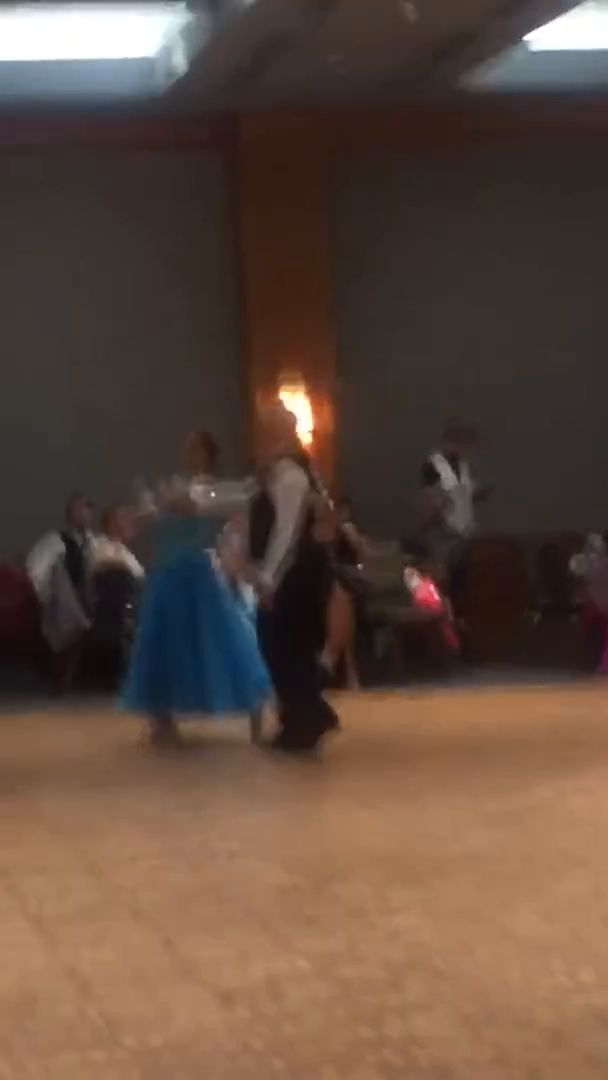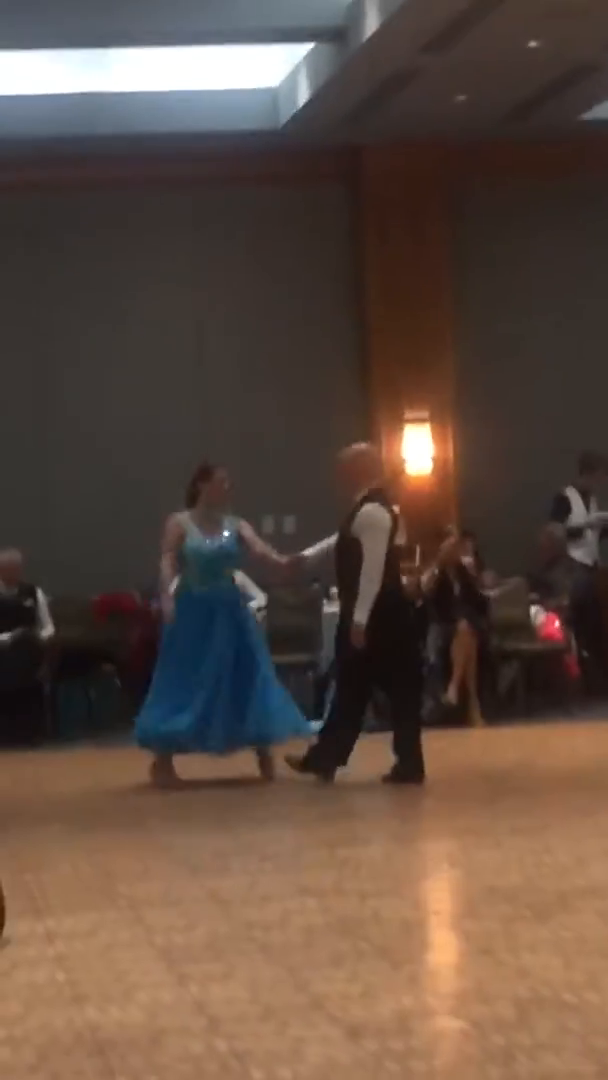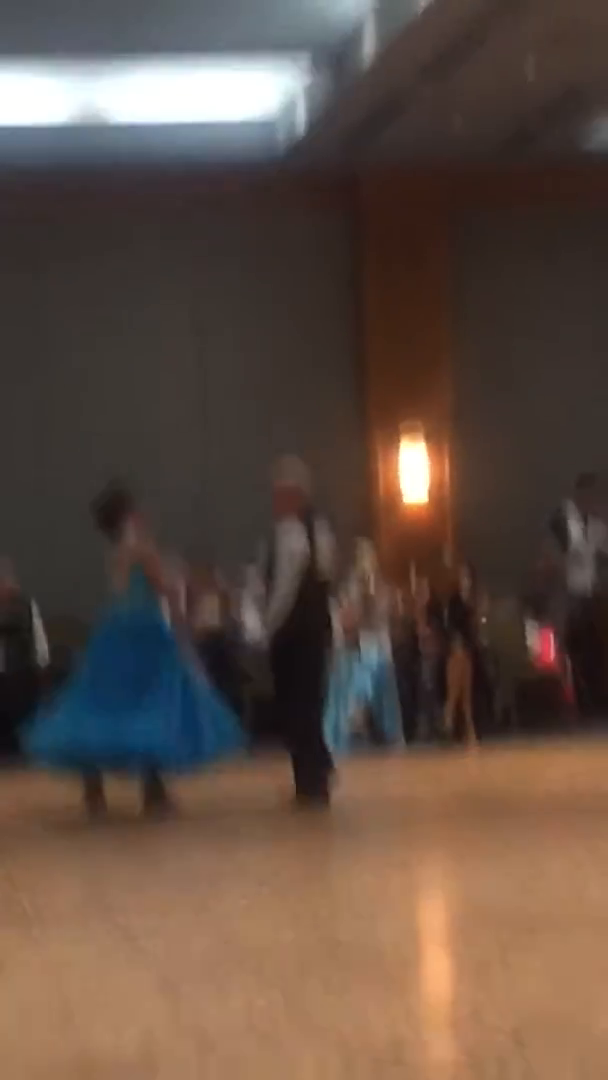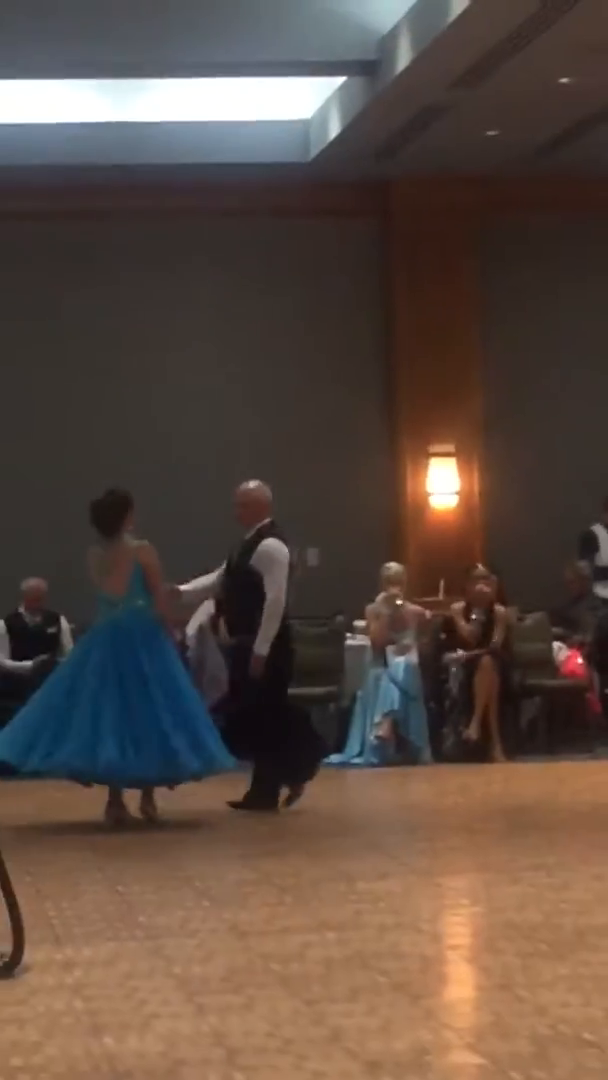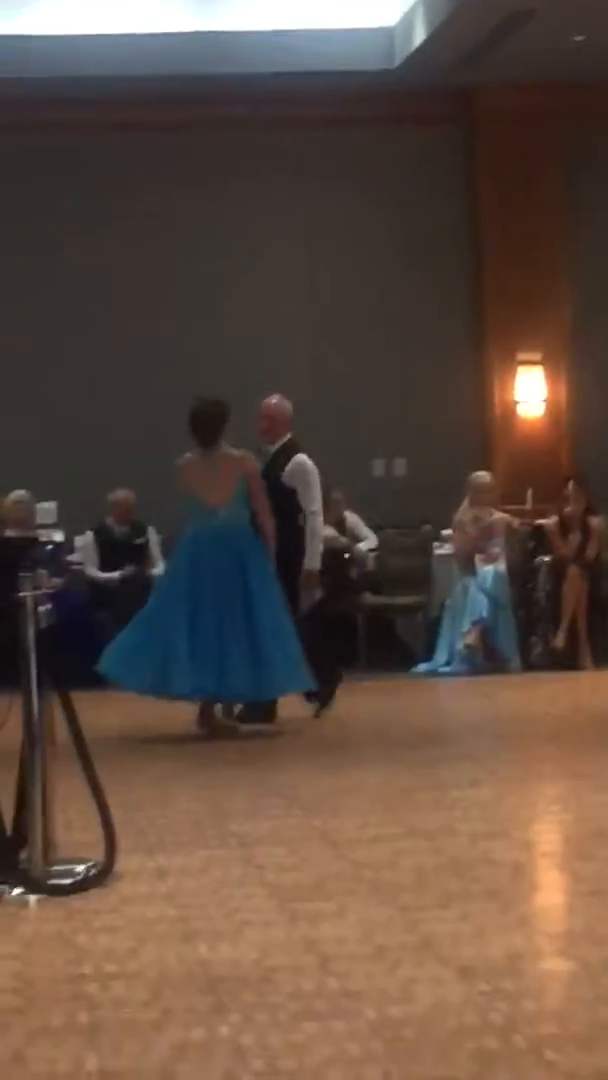
dt=0.5s
person 1, frame 1
left shoulder: (289, 473)
right shoulder: (280, 471)
left elbow: (287, 532)
right elbow: (256, 503)
left wrist: (268, 580)
left hip: (291, 575)
right hip: (286, 574)
left knee: (286, 650)
right knee: (288, 649)
left ankle: (311, 719)
right ankle: (301, 723)
person 1, frame 2
left shoulder: (371, 512)
right shoulder: (373, 508)
left elbow: (373, 570)
right elbow: (342, 541)
left wrist: (359, 620)
right wrist: (307, 556)
left hip: (376, 614)
right hip: (389, 610)
left knee: (354, 687)
right knee: (399, 685)
left ankle: (326, 757)
right ankle: (409, 761)
person 1, frame 3
left shoulder: (292, 534)
right shoulder: (317, 530)
left elbow: (285, 590)
left wrist: (267, 632)
left hip: (295, 631)
right hip: (314, 627)
left knee: (297, 706)
right knee: (305, 704)
left ankle: (313, 785)
right ankle: (314, 774)
person 1, frame 4
left shoulder: (270, 546)
right shoulder: (248, 544)
left elbow: (276, 600)
right elbow: (219, 581)
left wrist: (260, 650)
right wrist: (179, 592)
left hip: (263, 648)
right hip: (246, 644)
left knee: (255, 716)
right knee: (252, 716)
right ankle: (264, 790)
person 1, frame 5
left shoulder: (298, 462)
right shoulder: (260, 459)
left elbow: (314, 514)
left wrist: (312, 563)
left hip: (285, 557)
right ankle: (323, 682)
person 2, frame 1
left shoulder: (201, 487)
right shoulder: (176, 484)
left hip: (188, 573)
right hip: (169, 572)
left knee: (203, 644)
right knee: (162, 645)
right ankle: (164, 721)
person 2, frame 2
left shoulder: (235, 524)
right shoulder: (179, 522)
left elbow: (259, 549)
right elbow: (167, 563)
left wrist: (285, 563)
right wrist: (168, 598)
left hip: (228, 609)
right hip: (191, 611)
left knee: (243, 680)
right knee: (182, 685)
left ankle: (263, 752)
right ankle: (163, 761)
person 2, frame 3
left shoulder: (121, 547)
right shoulder: (139, 543)
left elbow: (158, 579)
right elbow: (163, 586)
right wrist: (177, 623)
left hip: (119, 630)
right hip: (143, 631)
left knee: (112, 703)
right knee: (155, 704)
left ankle: (94, 787)
right ankle: (152, 789)
person 2, frame 4
left shoulder: (94, 556)
right shoulder: (142, 550)
right elbow: (159, 600)
right wrist: (164, 634)
left hip: (103, 641)
right hip: (142, 638)
left knee: (107, 712)
right knee: (150, 711)
left ankle: (115, 800)
right ankle: (147, 799)
person 2, frame 5
left shoulder: (185, 466)
right shoulder: (244, 462)
left elbow: (195, 505)
right elbow: (263, 514)
right wrist: (270, 550)
left hip: (198, 552)
right hip: (238, 551)
left knee: (198, 623)
right knee: (237, 625)
left ankle: (207, 706)
right ankle: (228, 706)
